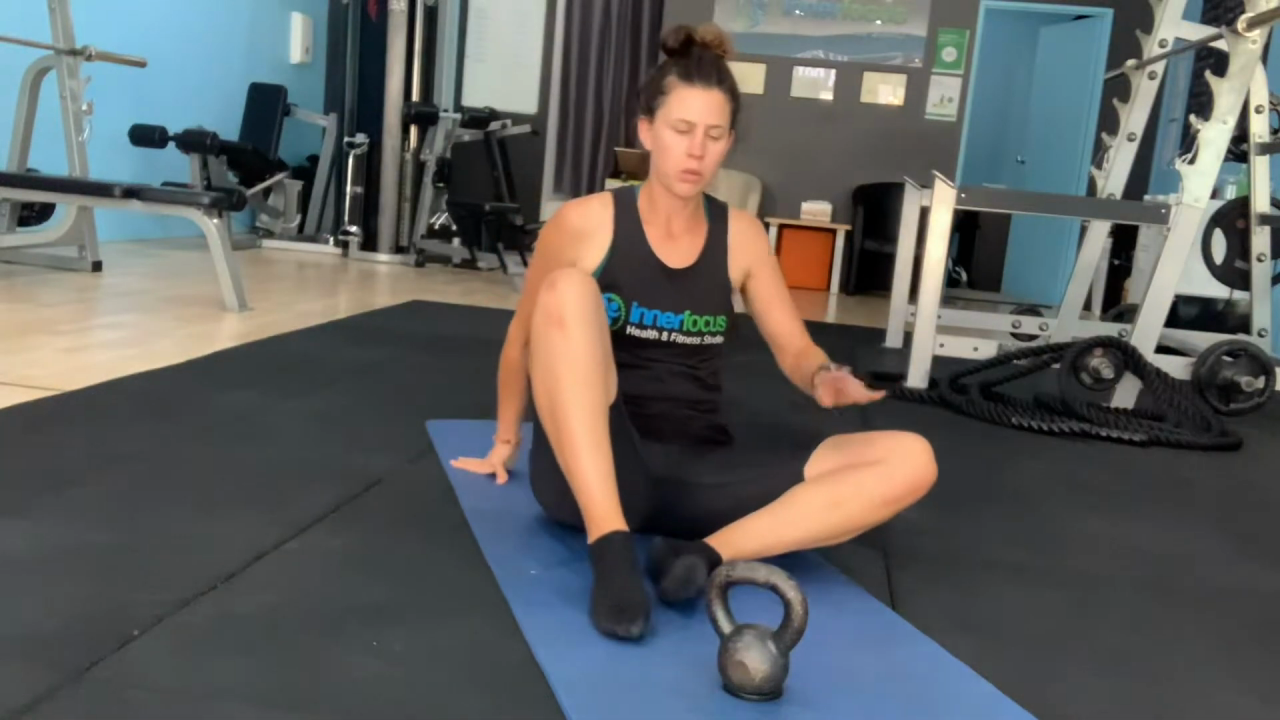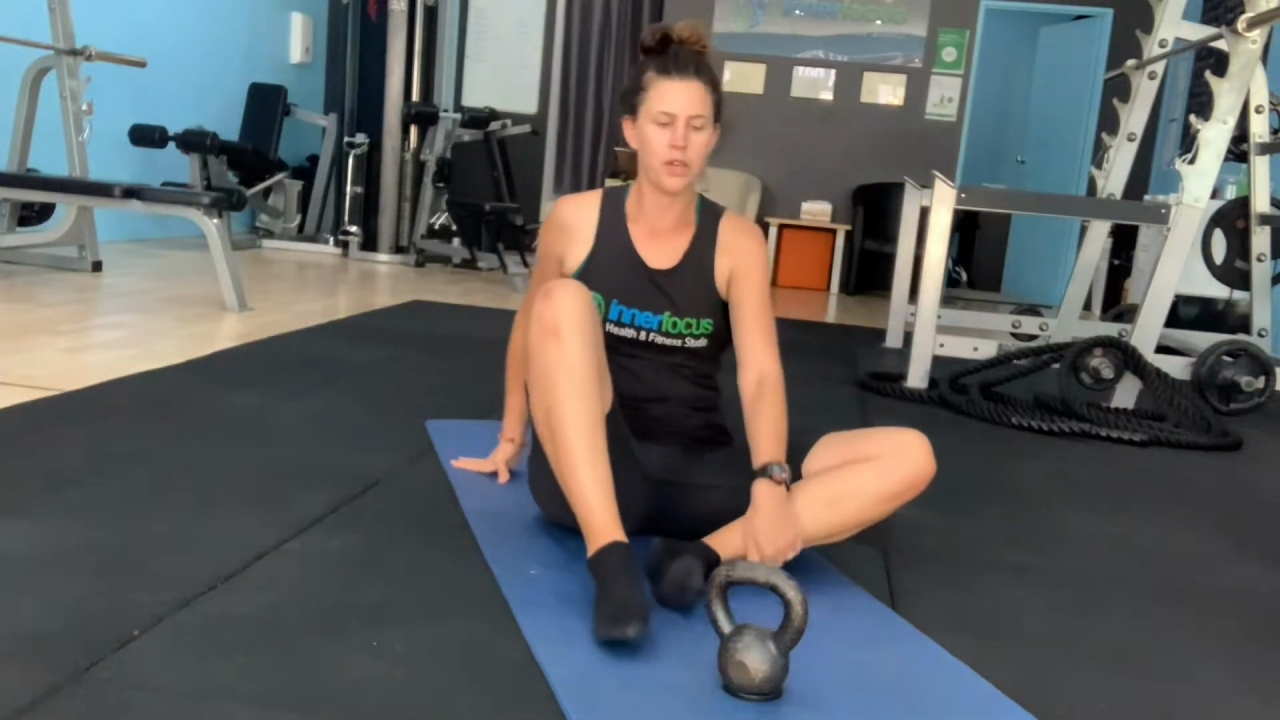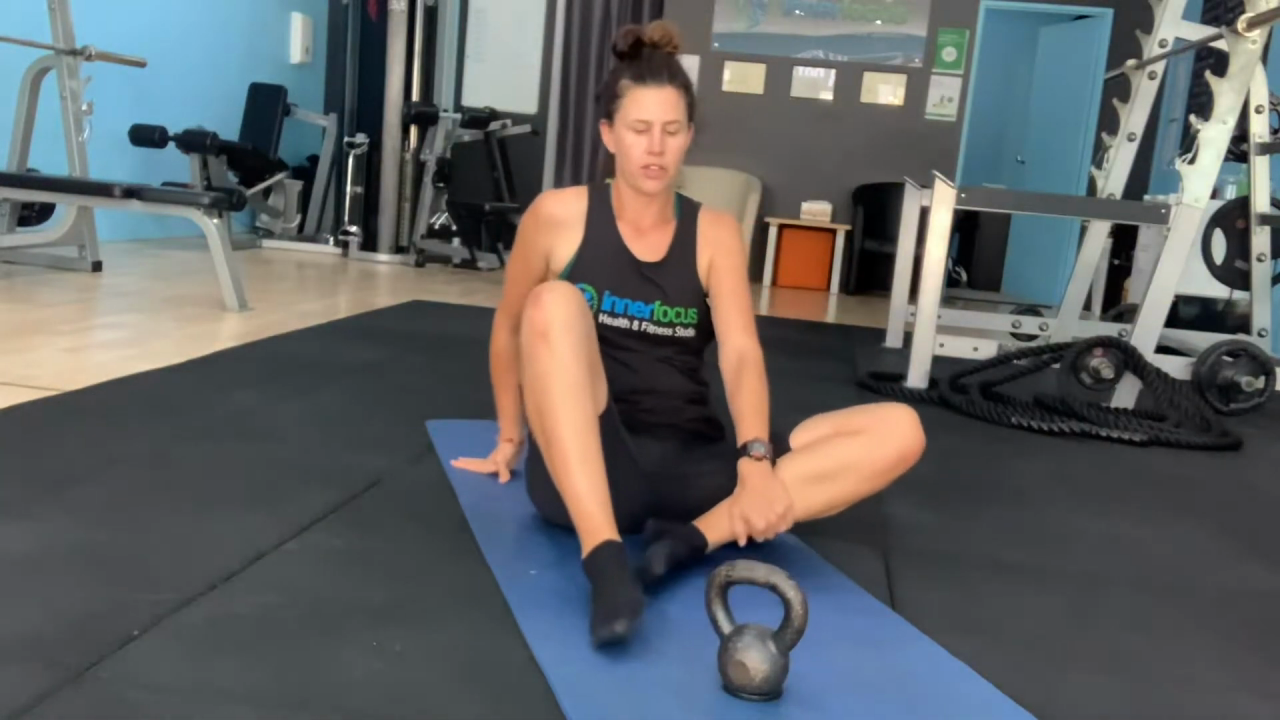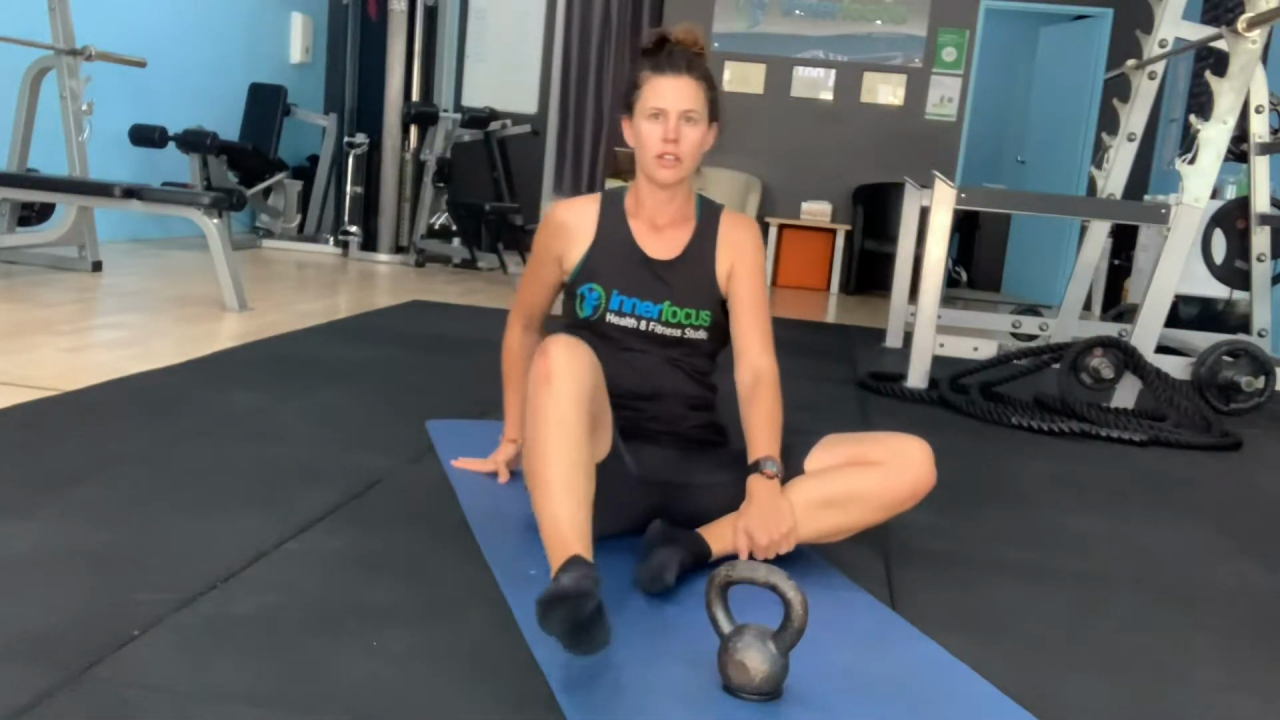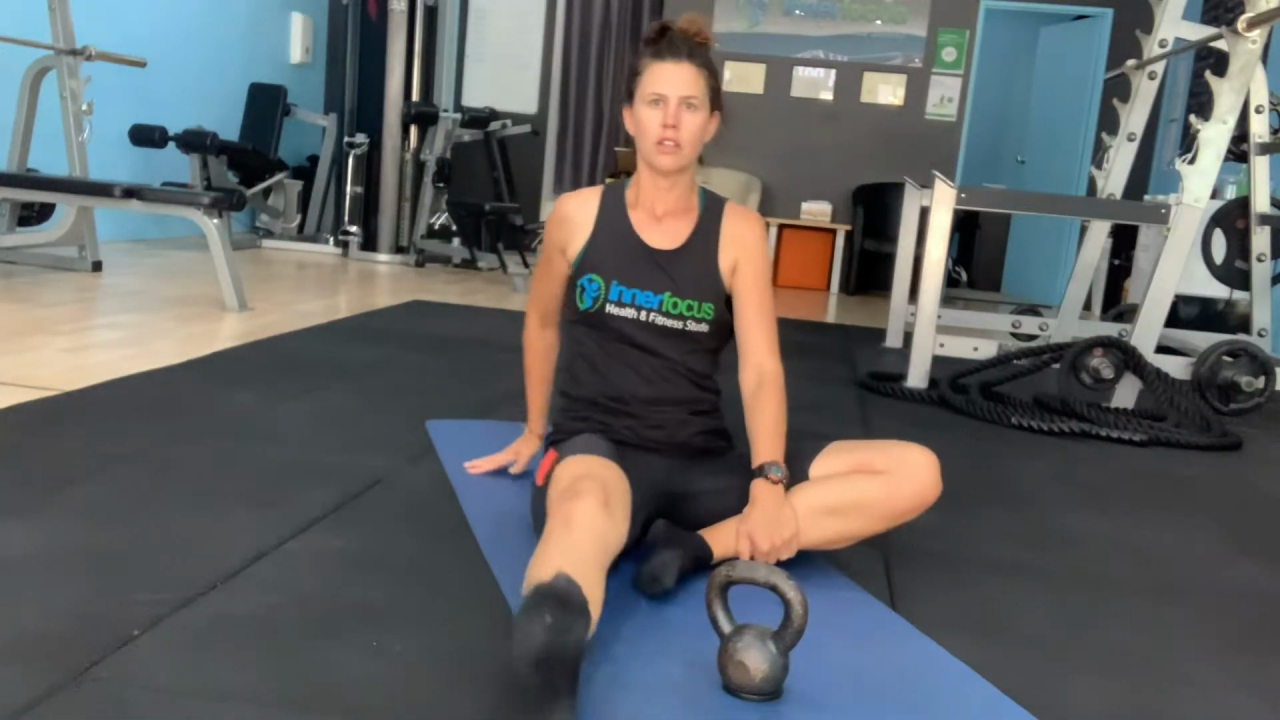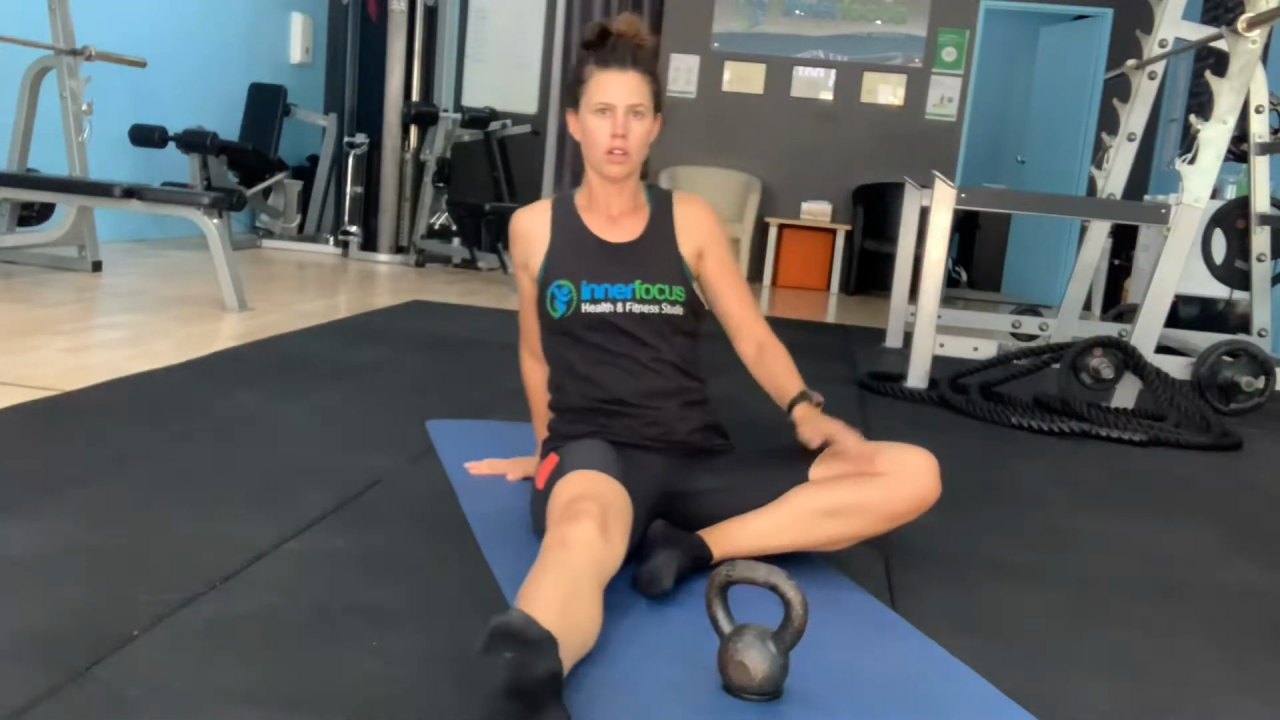
dt=0.5s
person 1, frame 1
left shoulder: (742, 237)
right shoulder: (584, 223)
left elbow: (793, 348)
right elbow: (524, 336)
left wrist: (825, 377)
right wrist: (505, 441)
left hip: (699, 471)
right hip: (589, 472)
left knee: (911, 462)
right knee: (566, 289)
left ankle: (705, 551)
right ankle: (610, 546)
person 1, frame 2
left shoulder: (737, 239)
right shoulder: (576, 218)
left elbow: (760, 370)
right elbow: (530, 328)
left wrist: (769, 483)
right wrist: (511, 438)
left hip: (695, 473)
right hip: (589, 473)
left knee: (908, 457)
right knee: (563, 299)
left ankle: (707, 551)
right ankle: (609, 558)
person 1, frame 3
left shoulder: (715, 232)
right shoulder: (559, 215)
left elbow: (741, 354)
right elbow: (509, 328)
left wrist: (756, 464)
right wrist: (510, 439)
left hip: (689, 466)
right hip: (583, 470)
left knee: (899, 431)
right knee: (555, 301)
left ankle: (695, 534)
right ankle: (604, 556)
person 1, frame 4
left shoulder: (735, 236)
right shoulder: (574, 220)
left elbow: (756, 369)
right elbow: (524, 327)
left wrist: (765, 482)
right wrist: (514, 439)
left hip: (696, 468)
right hip: (602, 465)
left knee: (910, 465)
right knee: (566, 360)
left ankle: (702, 541)
right ankle: (573, 583)
person 1, frame 5
left shoulder: (739, 230)
right shoulder: (577, 215)
left elbow: (760, 366)
right elbow: (543, 324)
left wrist: (769, 485)
right wrist: (533, 434)
left hip: (700, 461)
right hip: (597, 446)
left knee: (915, 475)
right knee: (588, 507)
left ankle: (703, 545)
right ankle: (550, 646)
person 1, frame 6
left shoulder: (690, 218)
right shoulder: (535, 226)
left elbow: (751, 332)
left wrist: (805, 411)
right wrist: (547, 449)
left hip: (696, 454)
right hip: (593, 449)
left knee: (911, 475)
right knee: (584, 531)
left ankle: (699, 547)
